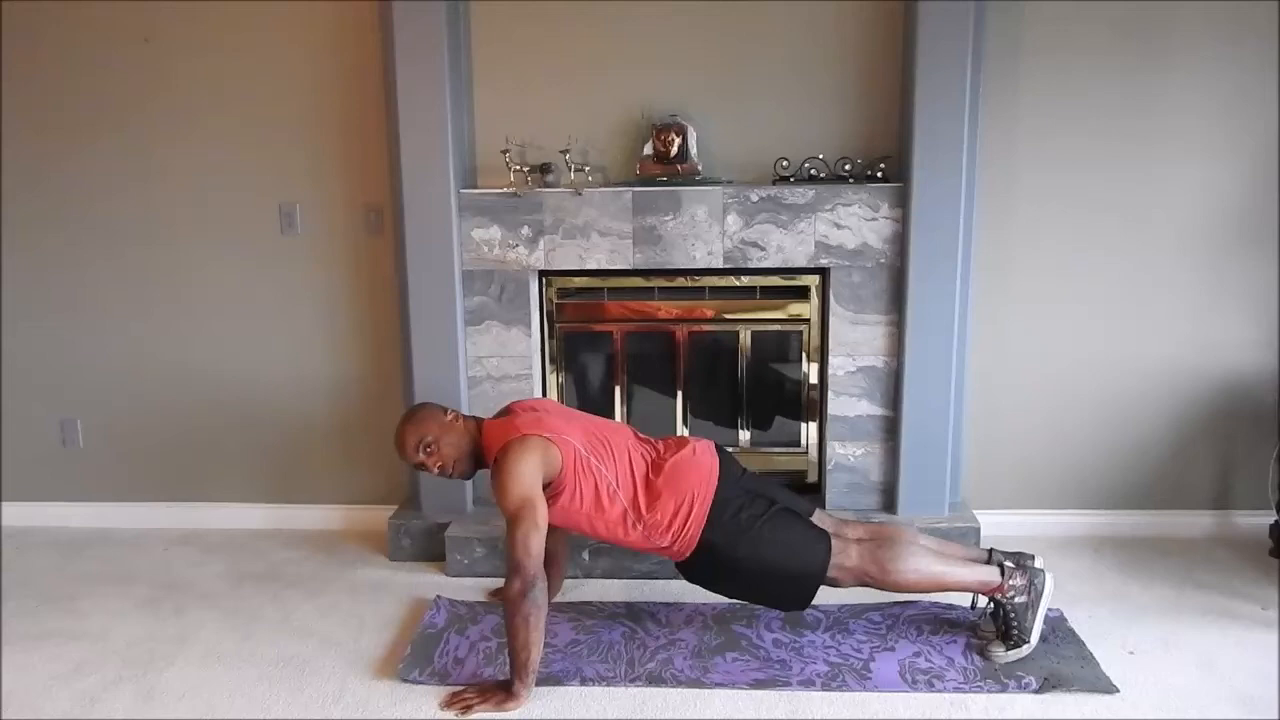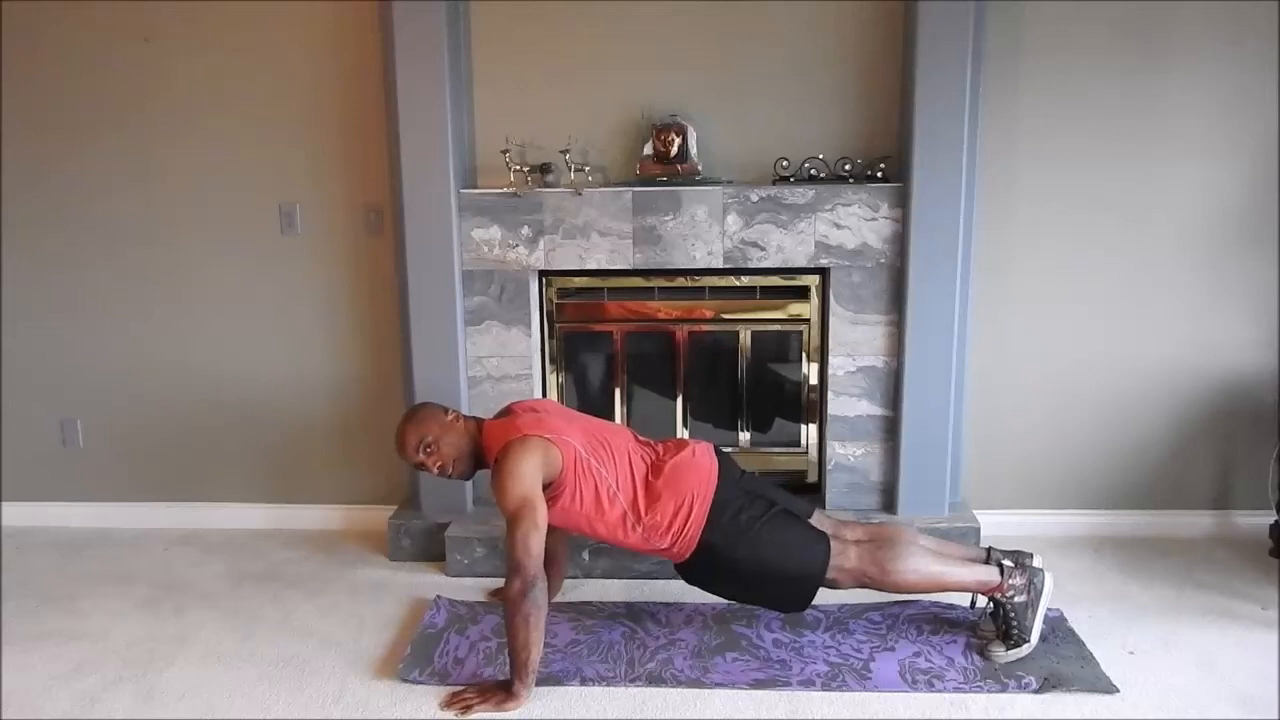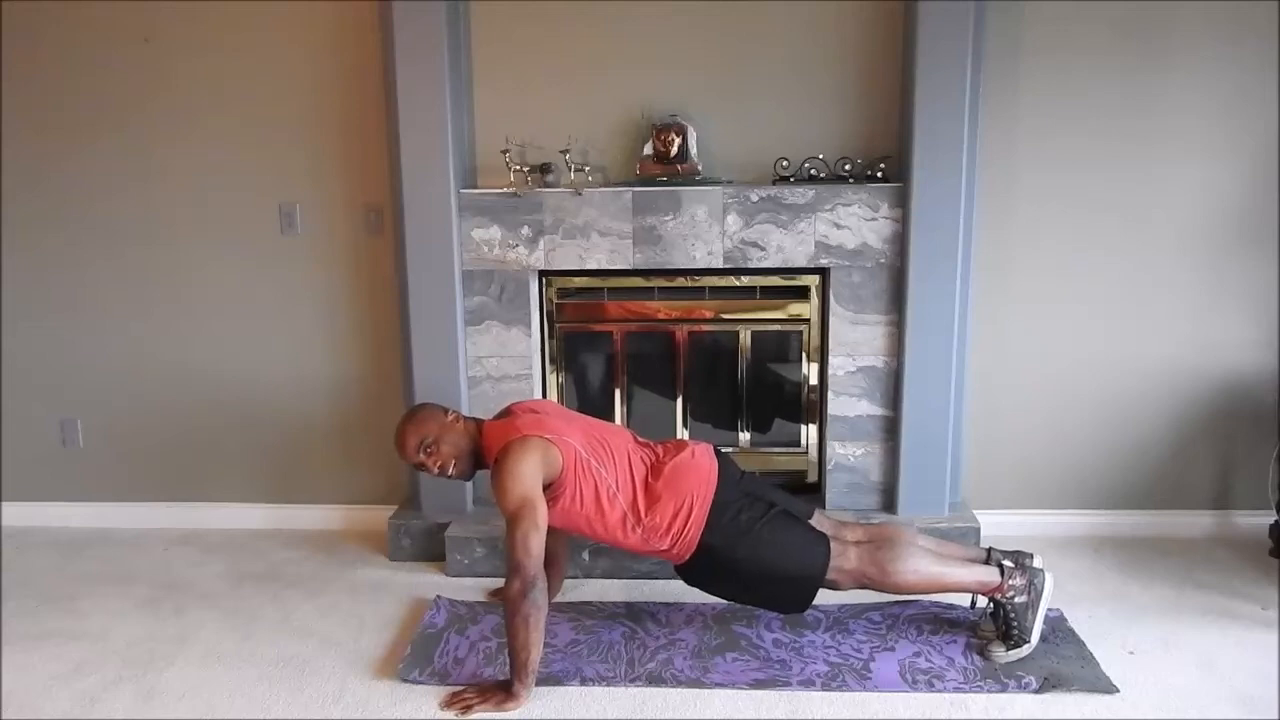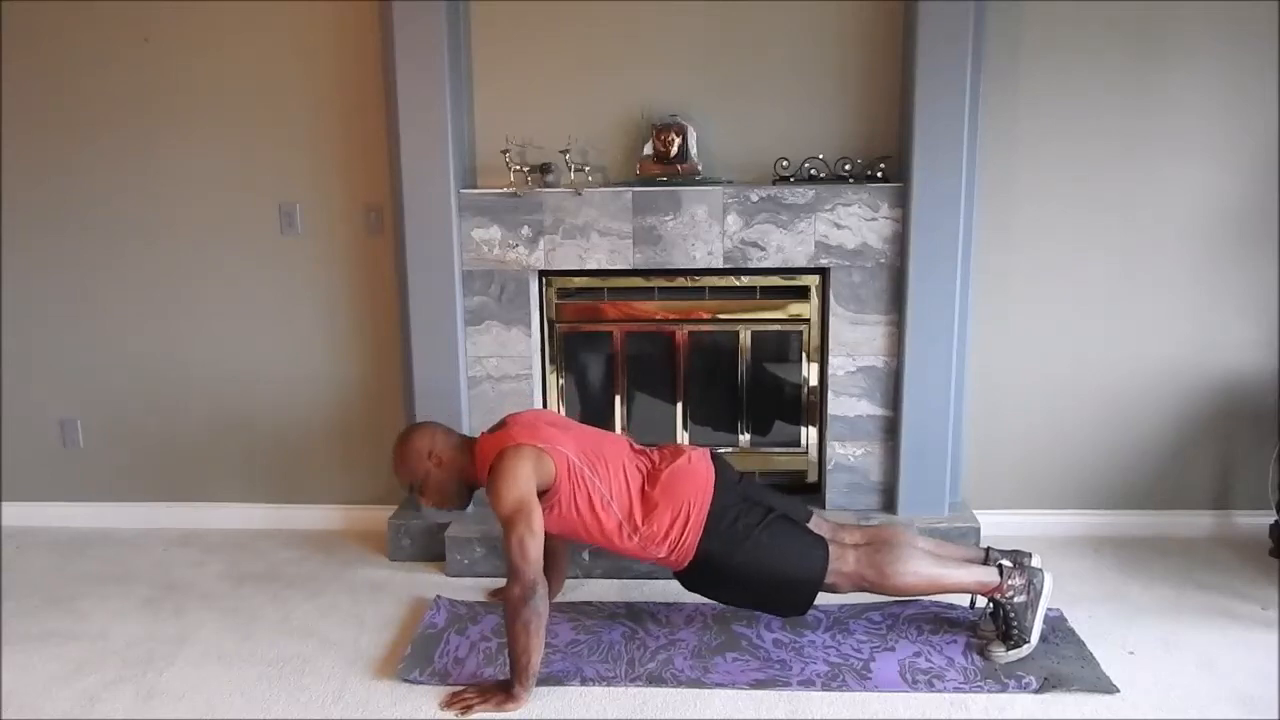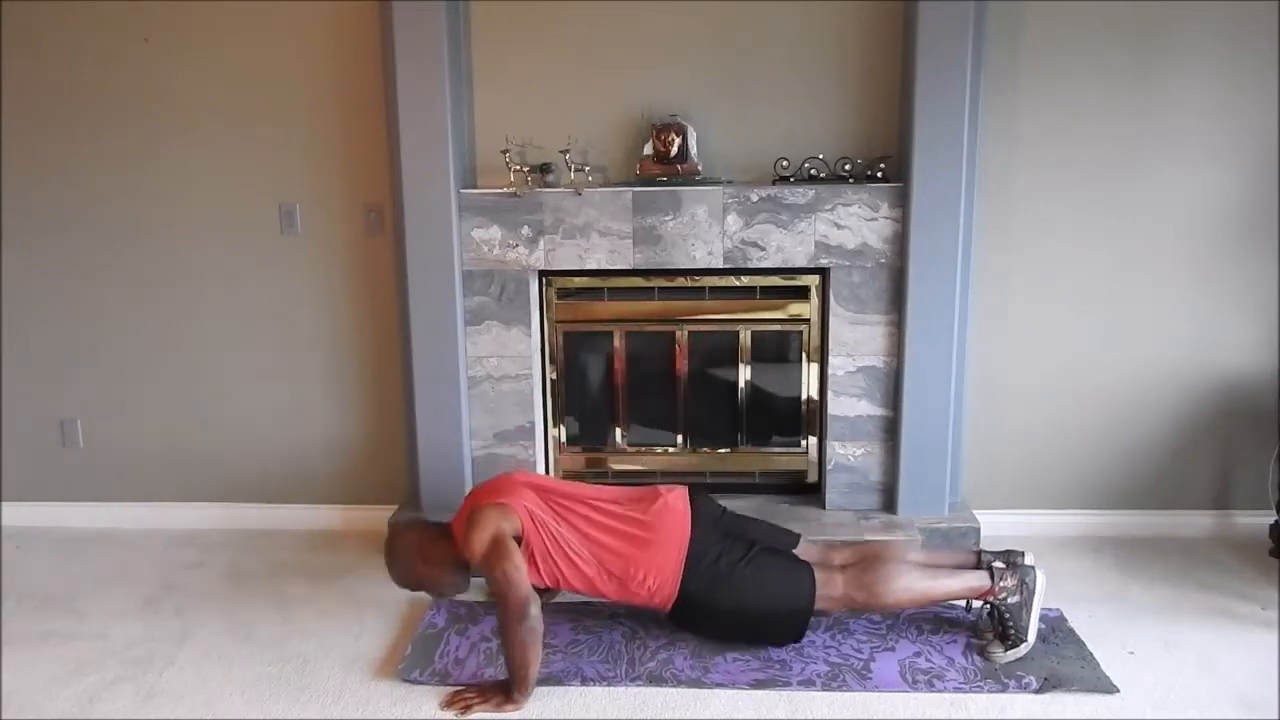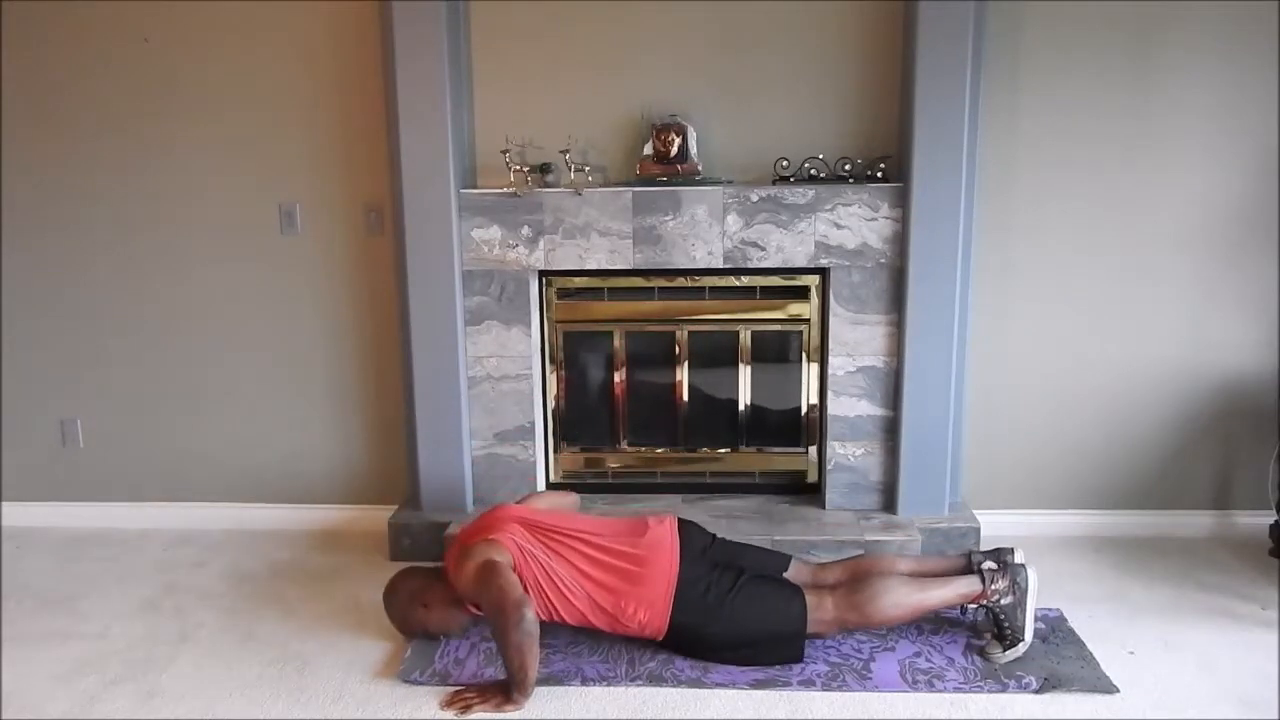
dt=0.5s
person 1, frame 1
left shoulder: (512, 462)
right shoulder: (517, 420)
left elbow: (523, 581)
right elbow: (558, 514)
right wrist: (542, 592)
left hip: (698, 514)
right hip: (698, 473)
left knee: (852, 563)
right knee: (844, 536)
left ankle: (1010, 582)
right ankle: (1000, 562)
person 1, frame 2
left shoulder: (512, 463)
right shoulder: (518, 419)
left elbow: (524, 582)
right elbow: (556, 516)
right wrist: (540, 593)
left hip: (696, 518)
right hip: (697, 474)
left knee: (851, 568)
right knee: (846, 538)
left ankle: (1006, 583)
right ankle: (1000, 561)
person 1, frame 3
left shoulder: (513, 464)
right shoulder: (518, 420)
left elbow: (525, 582)
right elbow: (557, 517)
right wrist: (540, 594)
left hip: (697, 518)
right hip: (697, 476)
left knee: (850, 567)
right knee: (845, 537)
left ankle: (1010, 584)
right ankle: (999, 561)
person 1, frame 4
left shoulder: (505, 472)
right shoulder: (511, 432)
left elbow: (526, 587)
right wrist: (542, 594)
left hip: (696, 526)
right hip: (695, 479)
left knee: (850, 570)
right knee: (843, 541)
left ankle: (1007, 583)
right ankle: (998, 561)
person 1, frame 5
left shoulder: (477, 533)
right shoulder: (496, 499)
left elbow: (520, 605)
right wrist: (533, 580)
left hip: (684, 571)
right hip: (679, 516)
left knee: (840, 590)
right knee: (832, 559)
left ankle: (1002, 587)
right ankle: (992, 565)
person 1, frame 6
left shoulder: (468, 568)
right shoulder: (492, 528)
left elbow: (516, 610)
right elbow: (566, 498)
left hip: (674, 602)
right hip: (669, 543)
left knee: (832, 614)
right knee: (822, 577)
left ankle: (993, 585)
right ankle: (983, 565)
